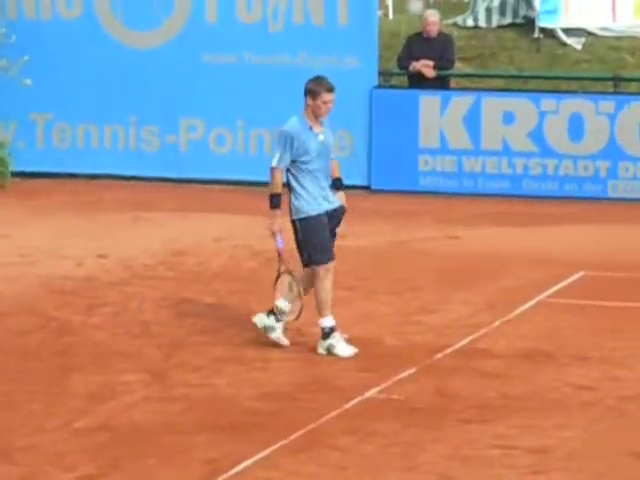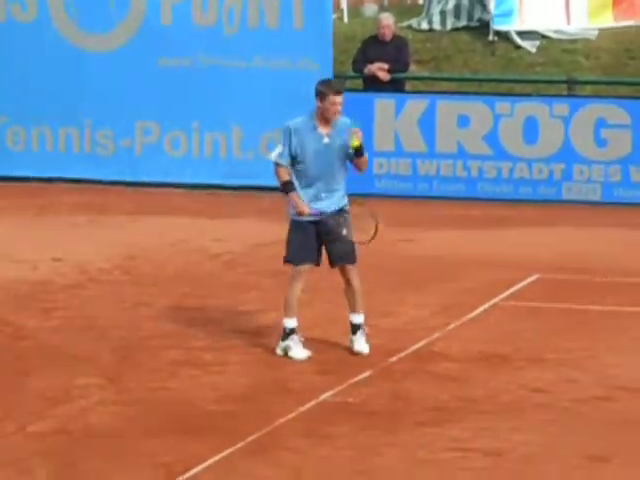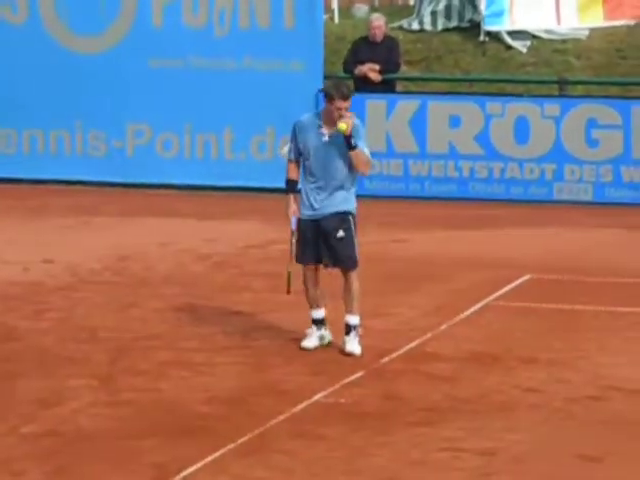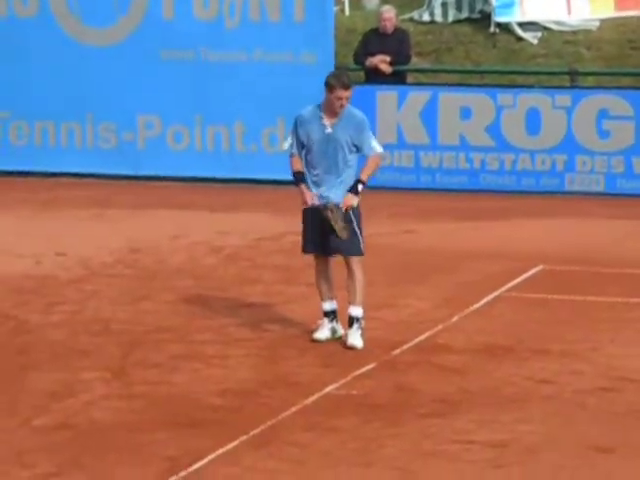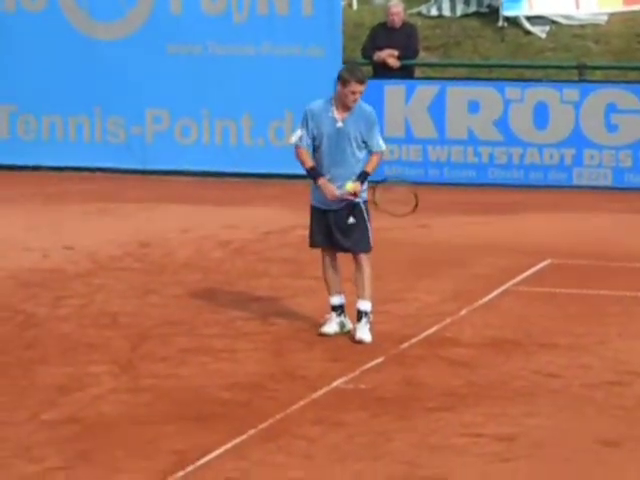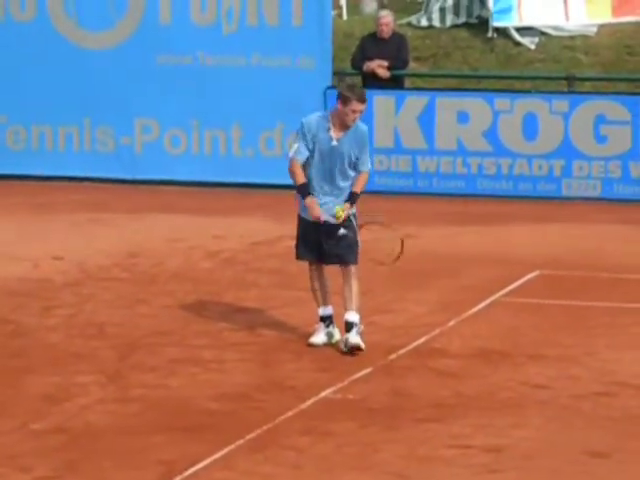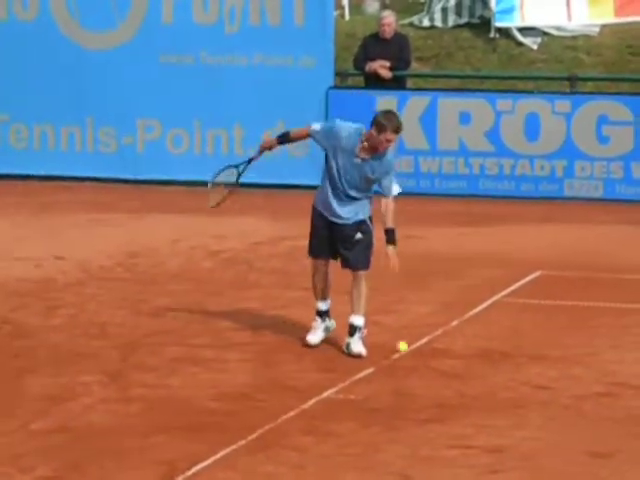
dt=0.5s
person 1, frame 1
left shoulder: (325, 127)
right shoulder: (290, 131)
right elbow: (277, 172)
left wrist: (339, 191)
right wrist: (276, 213)
left hip: (329, 207)
right hip: (308, 211)
left knee: (315, 270)
right knee: (322, 269)
left ankle: (273, 317)
right ankle: (328, 335)
person 1, frame 2
left shoulder: (345, 127)
right shoulder: (294, 129)
left elbow: (361, 167)
right elbow: (281, 166)
left wrist: (358, 149)
right wrist: (293, 197)
left hip: (336, 209)
right hip: (304, 212)
left knee: (349, 269)
right knee: (300, 271)
left ankle: (358, 331)
right ankle: (288, 337)
person 1, frame 3
left shoulder: (354, 128)
right shoulder: (302, 126)
left elbow: (363, 168)
right elbow: (293, 163)
left wrist: (350, 136)
right wrist: (292, 197)
left hip: (340, 209)
right hip: (309, 210)
left knee: (349, 271)
right knee: (309, 270)
left ankle: (352, 332)
right ankle: (319, 327)
person 1, frame 4
left shoulder: (357, 119)
right shoulder: (304, 119)
left elbow: (375, 155)
right elbow: (296, 155)
left wrist: (356, 190)
right wrist: (302, 187)
left hip: (344, 203)
right hip: (315, 203)
left knee: (353, 260)
right knee: (320, 260)
left ankle: (355, 323)
right ankle: (330, 320)
person 1, frame 5
left shoulder: (367, 115)
right shoulder: (313, 112)
left elbow: (377, 152)
right elbow: (301, 150)
left wrist: (360, 180)
right wrist: (321, 181)
left hip: (353, 199)
right hip: (323, 198)
left knee: (361, 255)
right knee: (327, 254)
left ankle: (364, 318)
right ankle: (338, 313)
person 1, frame 6
left shoulder: (361, 133)
right shoulder: (309, 125)
left elbow: (363, 171)
right elbow: (295, 165)
left wrist: (351, 201)
right wrist: (309, 200)
left hip: (342, 212)
right hip: (311, 210)
left knee: (349, 267)
right knee: (315, 266)
left ankle: (352, 330)
right ankle: (326, 324)
person 1, frame 7
left shoulder: (386, 161)
right shoulder: (340, 132)
left elbow: (387, 199)
right elbow: (309, 131)
left wrist: (391, 243)
right wrist: (277, 141)
left hip: (357, 217)
right hip: (325, 210)
left knee: (359, 273)
right knee: (319, 263)
left ankle: (356, 333)
right ankle: (324, 318)
